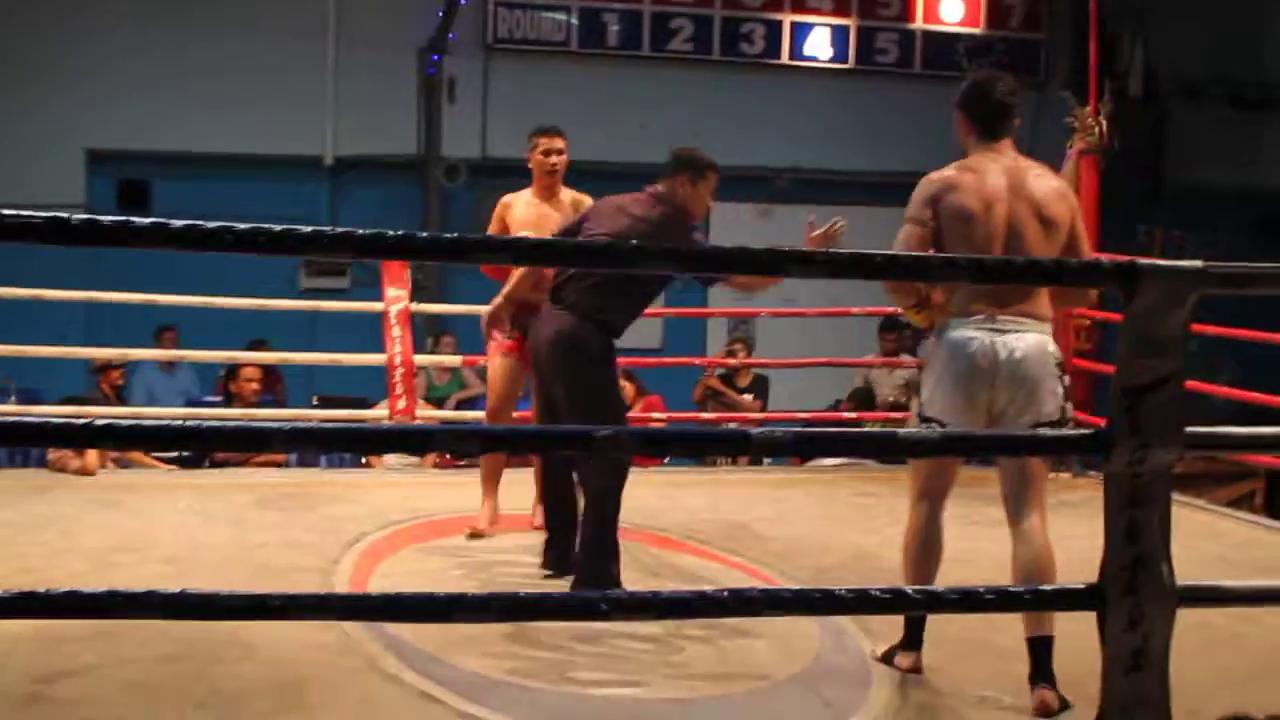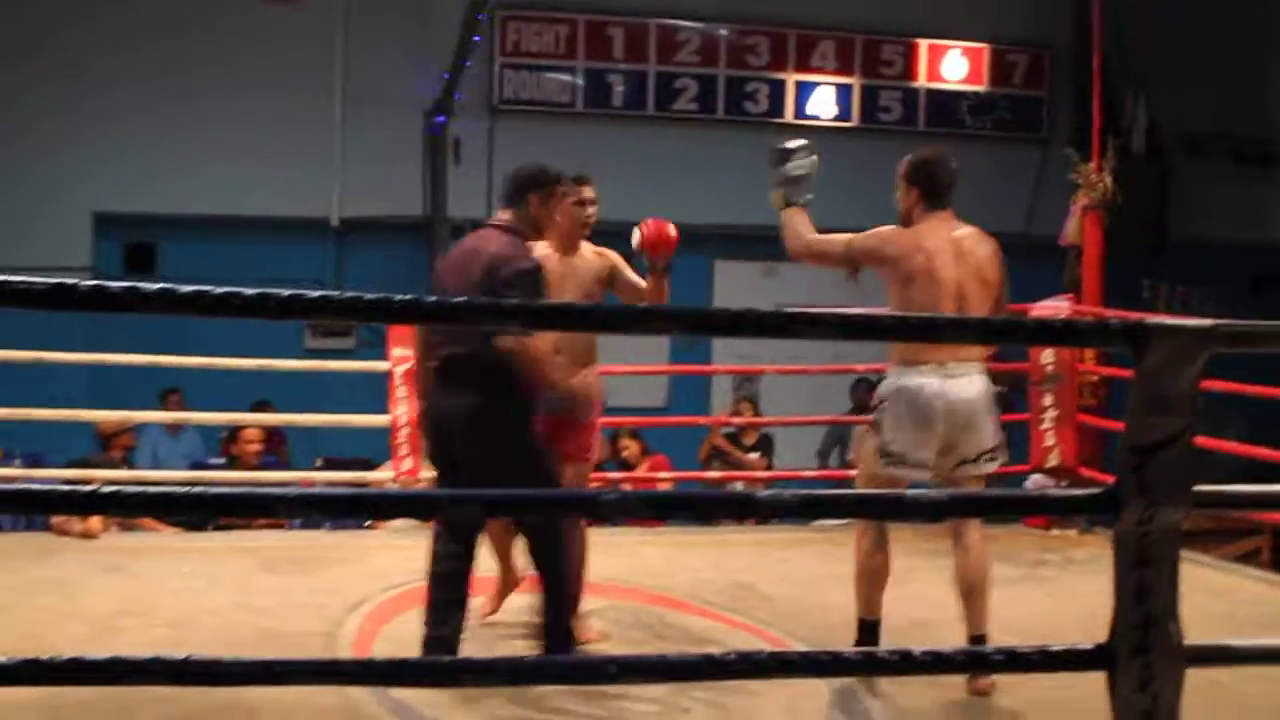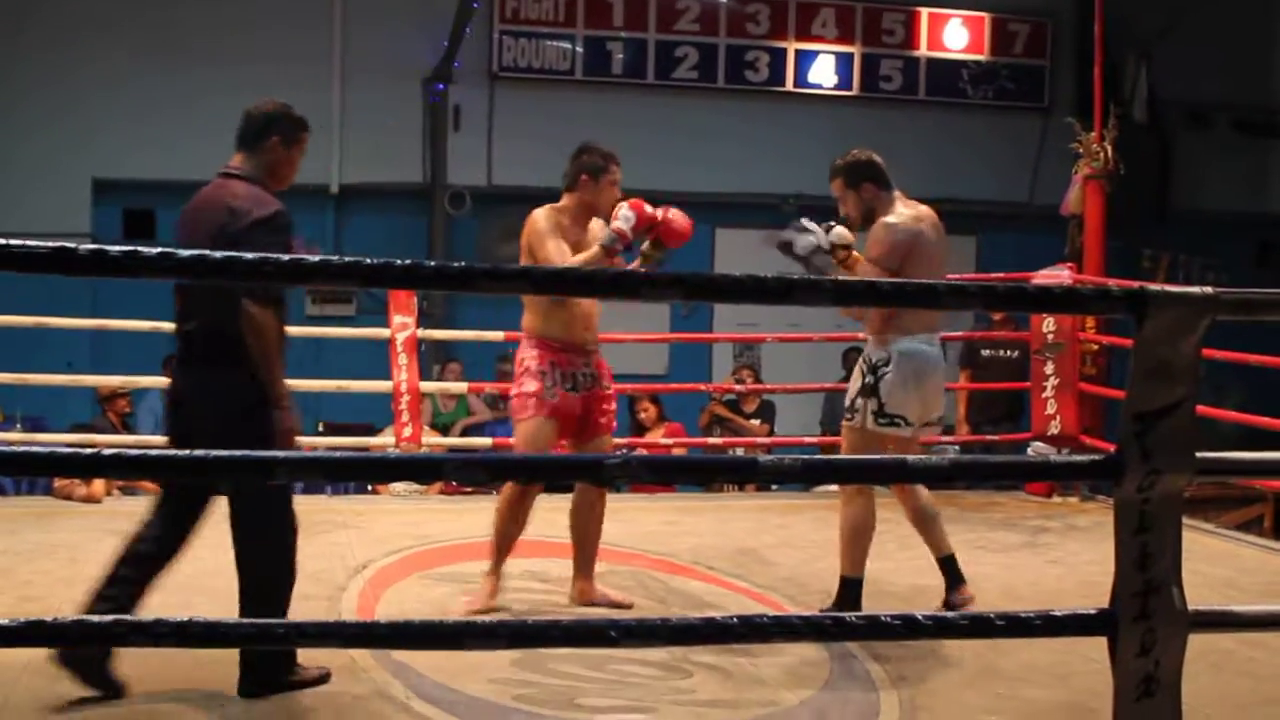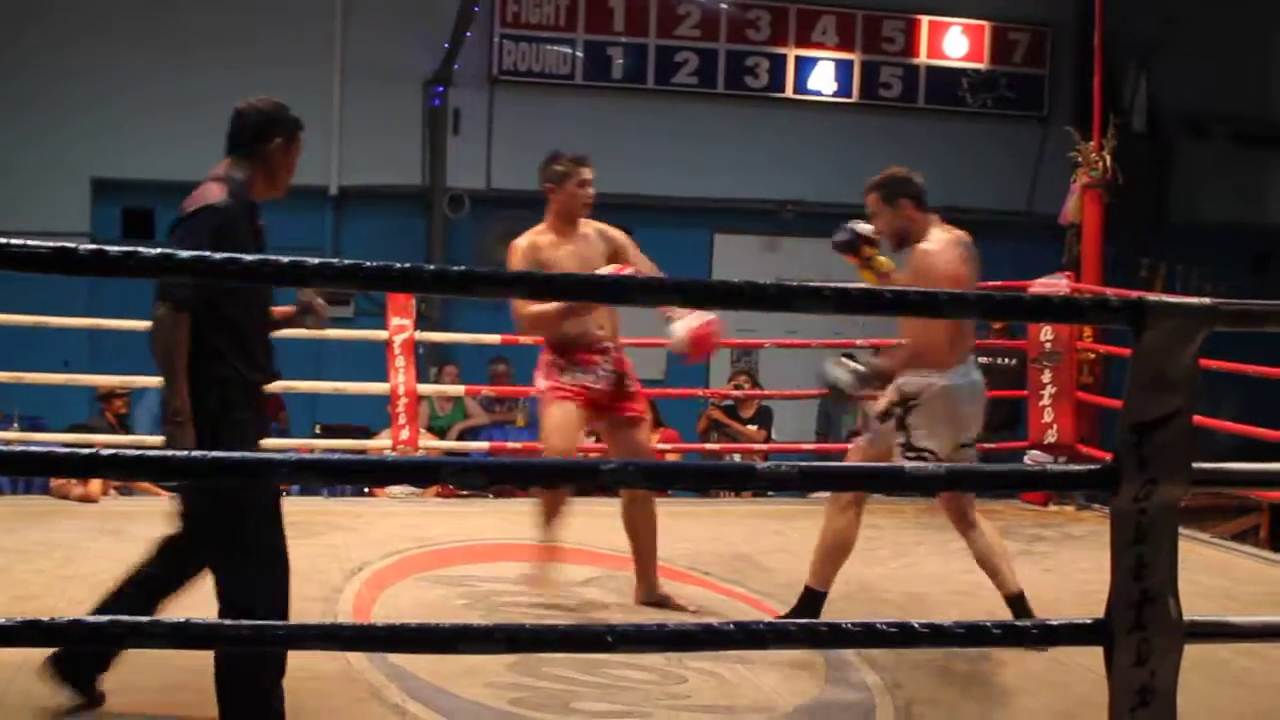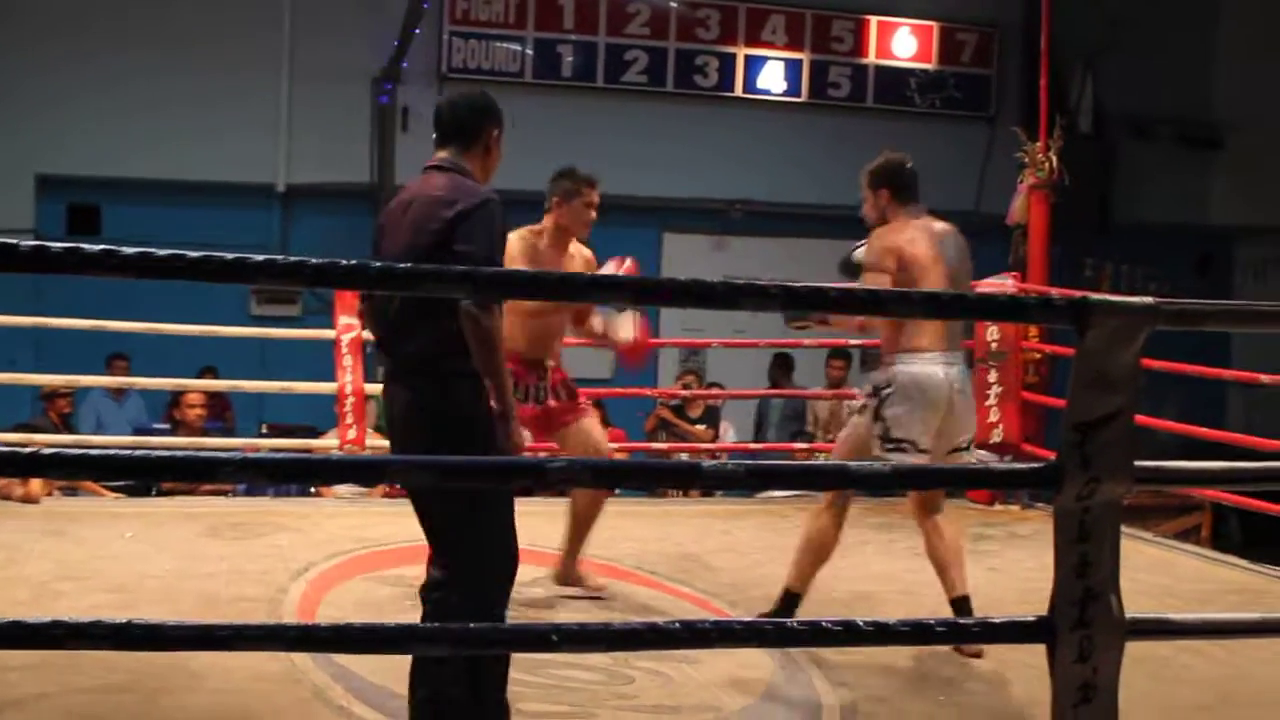
dt=1s
person 1, frame 1
left shoulder: (613, 205)
right shoulder: (673, 232)
right elbow: (745, 281)
left wrist: (506, 299)
right wrist: (808, 253)
left hip: (547, 327)
right hip: (583, 339)
left knee: (559, 450)
right knee: (605, 457)
left ankle: (560, 554)
right ankle: (594, 579)
person 1, frame 2
left shoulder: (457, 252)
right shoulder: (519, 262)
left elbow: (426, 331)
right elbow: (513, 344)
left wrist: (428, 397)
right wrist: (568, 385)
left hip: (445, 402)
right hip: (493, 408)
left knee: (456, 528)
right knee: (547, 526)
left ankle: (439, 648)
right ankle: (560, 645)
person 1, frame 3
left shoulder: (200, 205)
right shoulder: (264, 211)
right elbow: (257, 311)
right wrist: (280, 402)
left hip: (192, 377)
right hip: (235, 386)
left knee: (172, 516)
right knee: (267, 524)
left ankle: (91, 638)
right ankle: (268, 665)
person 1, frame 4
left shoulder: (233, 210)
right shoulder: (217, 211)
right elbow: (172, 313)
left wrist: (293, 313)
right wrist: (179, 419)
left hip: (222, 409)
right hip: (216, 413)
left knee: (195, 545)
right knee: (255, 560)
left ankle: (79, 659)
person 1, frame 5
left shoulder: (401, 203)
right shoulder: (476, 201)
left elbow: (370, 307)
right elbow: (476, 311)
right wrist: (506, 410)
left hip: (404, 394)
right hip: (452, 400)
left knee: (454, 557)
right knee: (483, 564)
person 2, frame 1
left shoulder: (941, 186)
right shoulder: (1056, 190)
left elbow: (899, 279)
right elbow: (1083, 289)
left wrist: (925, 306)
left hip: (963, 345)
right hip: (1033, 348)
left knee: (927, 498)
right knee: (1028, 514)
left ankle: (911, 642)
person 2, frame 2
left shoulder: (894, 243)
right shoulder: (987, 248)
left elbow: (801, 246)
right elbow: (997, 320)
left wrist: (790, 194)
left hip: (913, 388)
right hip: (972, 388)
left knee: (872, 516)
right knee: (966, 526)
left ankle: (868, 640)
person 2, frame 3
left shoulder: (889, 229)
right shoulder: (926, 217)
left elbow: (867, 309)
right wrist: (846, 254)
left hip: (895, 358)
right hip: (928, 355)
left knee: (856, 484)
right knee: (902, 477)
left ankle: (848, 603)
right ankle: (954, 582)
person 2, frame 4
left shoulder: (927, 256)
right shoulder: (957, 242)
left elbow: (925, 344)
left wrist: (869, 374)
left hip: (930, 392)
right hip: (961, 383)
left knee: (846, 494)
right knee: (962, 511)
left ankle: (805, 614)
right ankle: (1023, 617)
person 2, frame 5
left shoulder: (887, 240)
right shoulder: (953, 237)
left elbow: (866, 319)
left hip: (908, 377)
right hip: (954, 376)
left knee: (833, 497)
right knee: (929, 505)
left ankle: (783, 614)
right ankle: (965, 622)
person 3, frame 1
left shoulder: (580, 205)
right shoulder: (509, 204)
right wrist: (497, 264)
right hip: (514, 313)
right knee: (496, 406)
left ankle: (542, 500)
right ankle: (489, 501)
person 3, frame 2
left shoulder: (603, 261)
right shoulder: (523, 256)
left elbow: (651, 304)
left wrist: (659, 268)
left ankle: (572, 609)
right ankle: (507, 574)
person 3, frame 3
left shoulder: (597, 230)
right shoulder: (544, 222)
right elbow: (567, 275)
left wrist: (652, 252)
right wrist: (613, 240)
left hip: (589, 364)
right hip: (544, 362)
left knee: (596, 477)
right knee: (527, 475)
left ankle: (584, 582)
right ankle: (493, 576)
person 3, frame 4
left shoulder: (604, 235)
right shoulder: (528, 247)
left elbow: (650, 278)
right elbow: (524, 316)
left wrist: (681, 316)
right wrist: (577, 300)
left hip: (614, 364)
right hip: (565, 365)
right knee: (561, 458)
left ankle: (648, 585)
right ankle: (548, 544)
person 3, frame 5
left shoulder: (583, 258)
right shoulder: (522, 243)
left elbow: (581, 320)
right elbow: (524, 302)
left wrist: (615, 332)
left hip: (550, 376)
right hip: (508, 371)
left knee: (599, 457)
left ankle: (569, 567)
